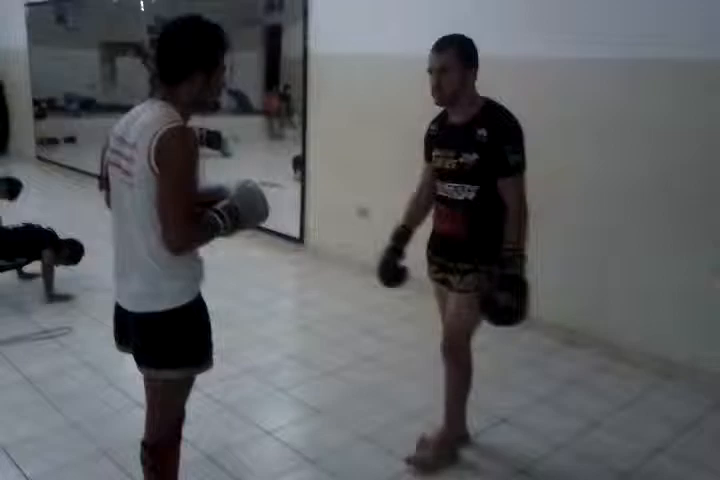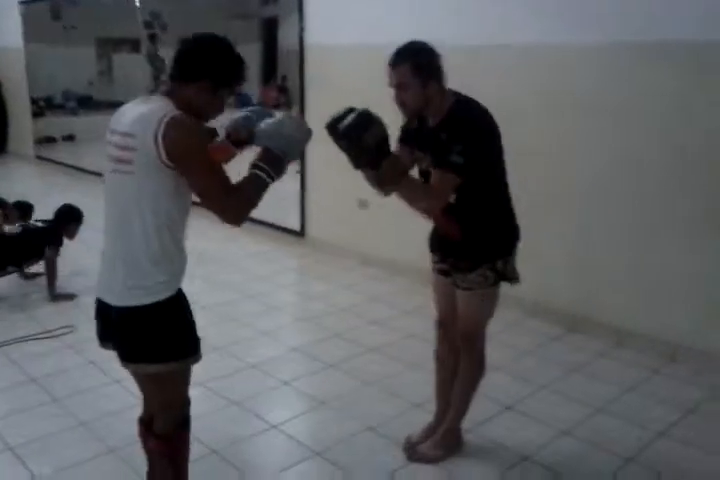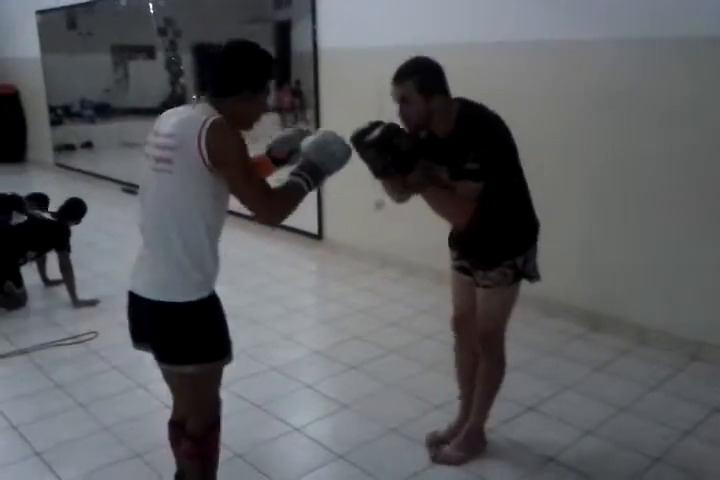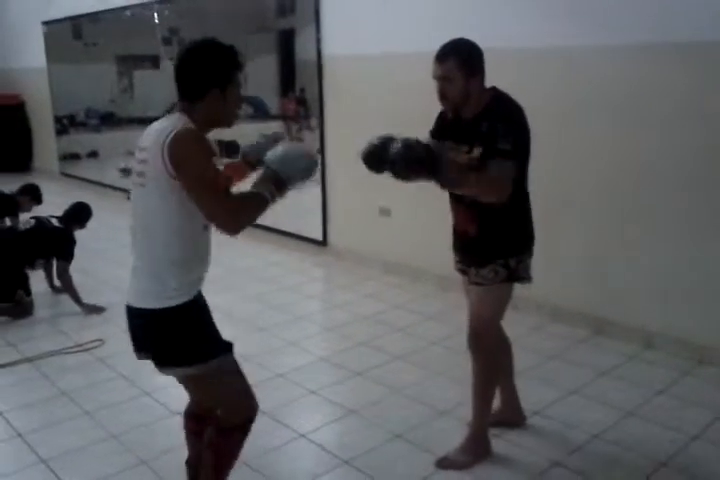
dt=0.7s
person 1, frame 1
left shoulder: (129, 122)
right shoulder: (175, 137)
right elbow: (178, 238)
left wrist: (196, 200)
right wrist: (227, 216)
left hip: (134, 298)
right hip: (168, 307)
left knee: (164, 412)
right knee: (165, 422)
person 1, frame 2
left shoulder: (128, 114)
right shoulder: (178, 126)
right elbow: (232, 209)
left wrist: (229, 142)
right wrist: (271, 161)
left hip: (115, 294)
right hip: (151, 299)
left knee: (157, 405)
right knee: (172, 414)
person 1, frame 3
left shoulder: (171, 121)
right shoulder: (218, 131)
right elbow: (269, 210)
left wrist: (270, 158)
right wrist: (309, 173)
left hip: (147, 295)
right hip: (184, 303)
left knee: (187, 409)
right knee: (202, 417)
person 1, frame 4
left shoulder: (161, 132)
right shoulder: (187, 141)
right elbow: (231, 220)
right wrist: (272, 182)
left hip: (152, 301)
right hip: (170, 309)
left knee: (208, 400)
right knee: (239, 411)
person 2, frame 1
left shoulder: (499, 127)
right shoulder: (438, 127)
left elbow: (514, 205)
left wrist: (512, 268)
right wrist: (399, 240)
left hip: (480, 258)
right hip: (442, 251)
left knee: (454, 343)
right knee: (454, 341)
left ankle: (448, 438)
right ankle: (456, 426)
person 2, frame 2
left shoulder: (470, 126)
right shoulder: (419, 120)
left elbow: (432, 200)
right elbow: (389, 182)
left wrist: (381, 163)
right wrist: (367, 157)
left hip: (485, 248)
right hip: (446, 243)
left knee: (469, 337)
right knee: (445, 329)
left ankle: (451, 430)
right ankle: (439, 420)
person 2, frame 3
left shoulder: (481, 132)
right shoulder: (424, 132)
left elbow: (458, 209)
right elbow: (401, 194)
left wrist: (415, 173)
left hip: (506, 245)
right hip: (467, 241)
left knee: (487, 336)
right knee: (462, 326)
left ankle: (472, 433)
right ankle: (465, 418)
person 2, frame 4
left shoulder: (506, 118)
right shoulder: (451, 118)
left elbow: (497, 191)
left wrist: (440, 171)
left hip: (502, 247)
right hip: (470, 241)
left knee: (479, 337)
right knee: (487, 328)
left ankle: (478, 438)
right ankle: (511, 407)
